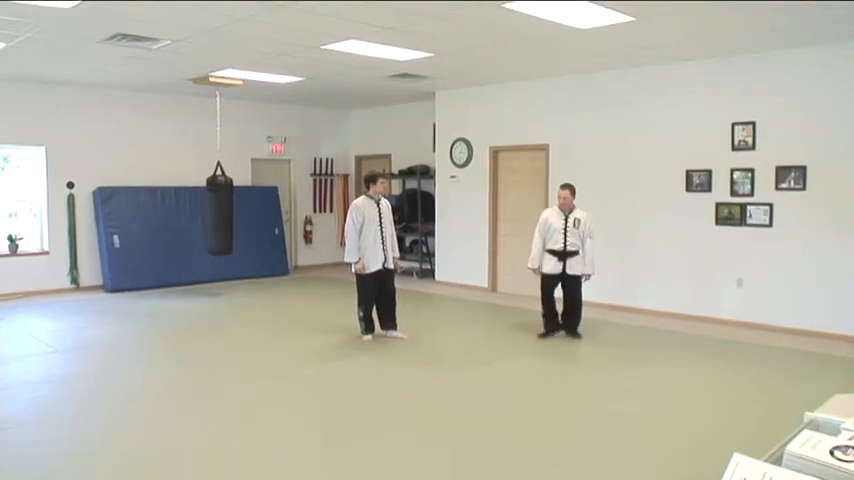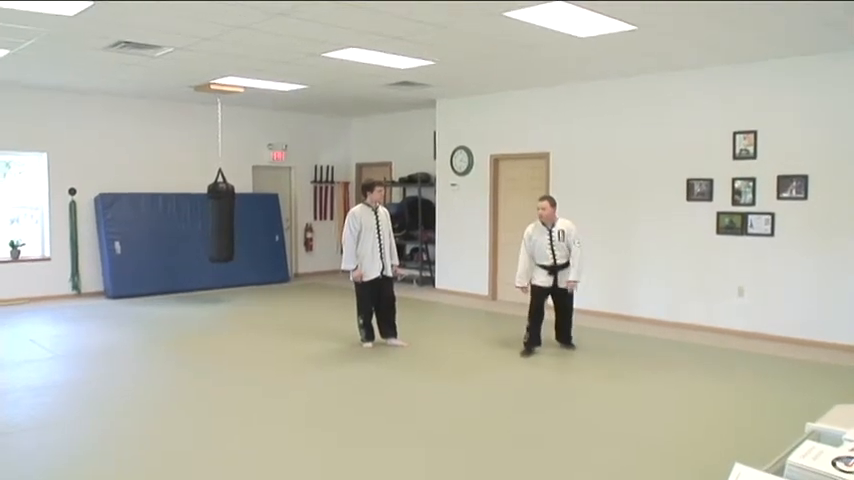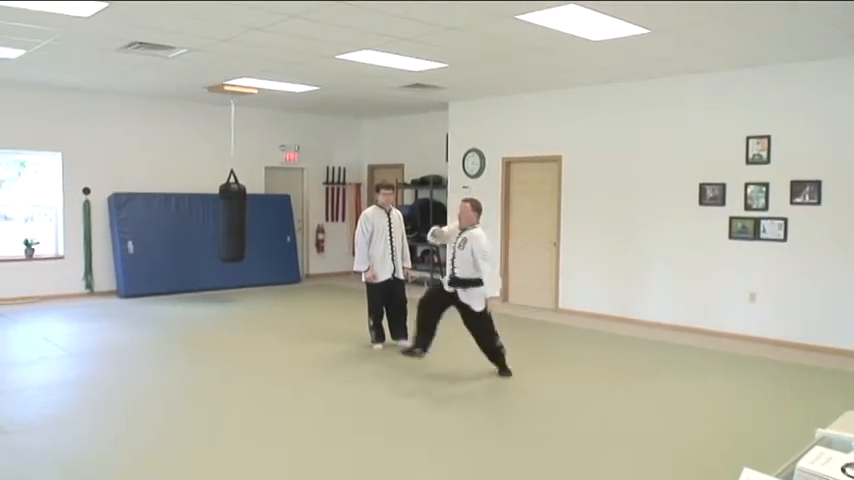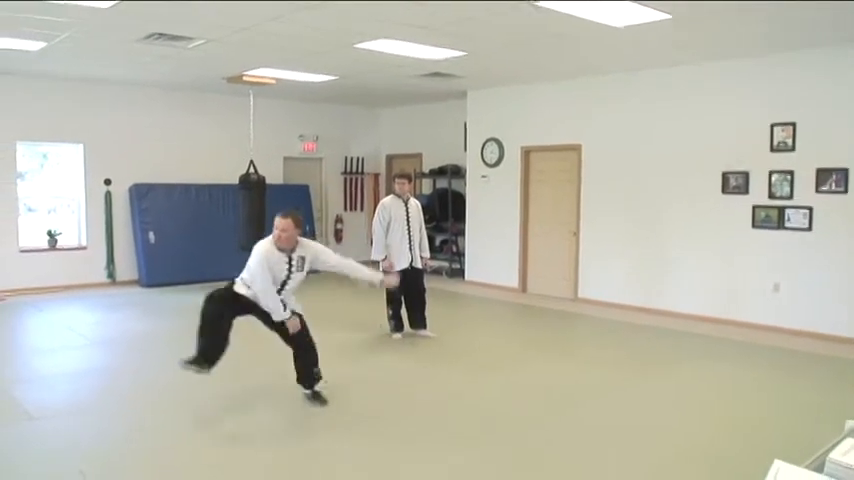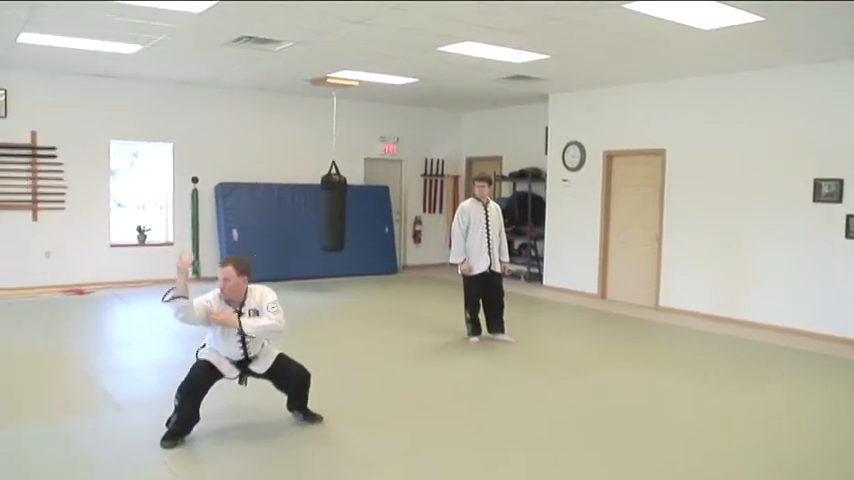
dt=1s
person 1, frame 1
left shoulder: (582, 217)
right shoulder: (548, 214)
left elbow: (587, 244)
right elbow: (539, 239)
left wrist: (587, 268)
right wrist: (535, 262)
left hip: (572, 263)
right hip: (551, 261)
left knee: (574, 299)
right knee: (547, 296)
left ankle: (571, 328)
right ankle: (551, 327)
person 1, frame 2
left shoulder: (567, 226)
right shoulder: (531, 230)
left elbow: (576, 252)
right elbow: (525, 256)
left wrist: (573, 277)
right wrist: (522, 280)
left hip: (563, 275)
right hip: (541, 275)
left knee: (565, 311)
right knee: (536, 310)
left ankle: (564, 339)
right ankle: (530, 344)
person 1, frame 3
left shoulder: (478, 237)
right shoulder: (456, 229)
left elbow: (486, 267)
right elbow: (434, 238)
left wrist: (489, 295)
right wrist: (436, 232)
left hip: (471, 291)
right hip: (450, 285)
left knee: (484, 332)
right knee: (426, 306)
left ankle: (501, 364)
right ankle: (419, 347)
person 1, frame 4
left shoulder: (310, 249)
right shoulder: (262, 252)
left elbow: (341, 263)
right elbow: (266, 291)
left wrist: (380, 278)
right wrist: (285, 317)
left hip: (283, 301)
right hip: (247, 293)
left knee: (304, 345)
right knee: (215, 304)
left ankle: (311, 388)
right ankle: (204, 358)
person 1, frame 5
left shoulder: (263, 294)
right shoulder: (212, 301)
left elbow: (277, 323)
right elbow: (184, 313)
left wrist: (238, 322)
right wrist: (182, 278)
left hip: (258, 356)
right hip: (220, 358)
left knee: (300, 377)
right knee: (190, 388)
left ankle: (299, 409)
right ankle: (177, 430)
person 2, frame 1
left shoulder: (386, 204)
right shoulder: (358, 205)
right elbow: (351, 234)
left wrist: (395, 255)
right wrist: (355, 260)
left hip: (386, 260)
right hip: (367, 261)
left knee: (388, 295)
right knee: (367, 298)
left ankle: (390, 327)
right ankle: (367, 330)
person 2, frame 2
left shoulder: (384, 212)
right shoulder: (355, 213)
left elbow: (390, 238)
right elbow: (349, 241)
left wrist: (394, 262)
right wrist: (353, 267)
left hip: (384, 268)
right hip: (365, 269)
left knee: (387, 302)
right knee: (365, 306)
left ankle: (390, 335)
right ankle: (367, 337)
person 2, frame 3
left shoulder: (397, 215)
right shoulder: (368, 215)
left elbow: (402, 240)
right elbow: (361, 242)
left wrist: (406, 264)
right wrist: (365, 268)
left hip: (396, 269)
right hip: (377, 270)
left knee: (399, 304)
right knee: (376, 307)
left ankle: (400, 336)
right ankle: (377, 338)
person 2, frame 4
left shoulder: (416, 204)
right shoulder: (385, 204)
left elbow: (421, 230)
right elbow: (378, 231)
left wrist: (424, 254)
right wrist: (382, 257)
left hip: (414, 259)
right hip: (394, 259)
left knee: (417, 293)
right knee: (394, 297)
left ankle: (419, 325)
right ankle: (396, 328)
person 2, frame 5
left shoulder: (496, 208)
right shoulder: (465, 207)
left elbow: (501, 234)
right elbow: (457, 235)
left wrist: (504, 258)
right wrist: (461, 260)
left hip: (493, 263)
right hip: (473, 263)
left knee: (496, 297)
right knee: (472, 300)
left ankle: (497, 330)
right ankle: (473, 331)
